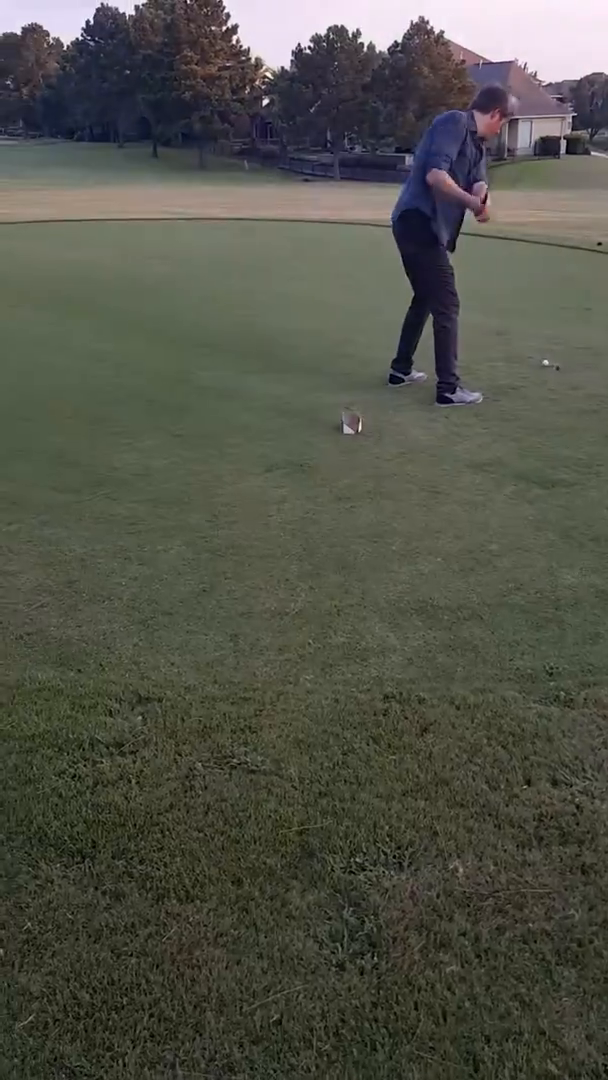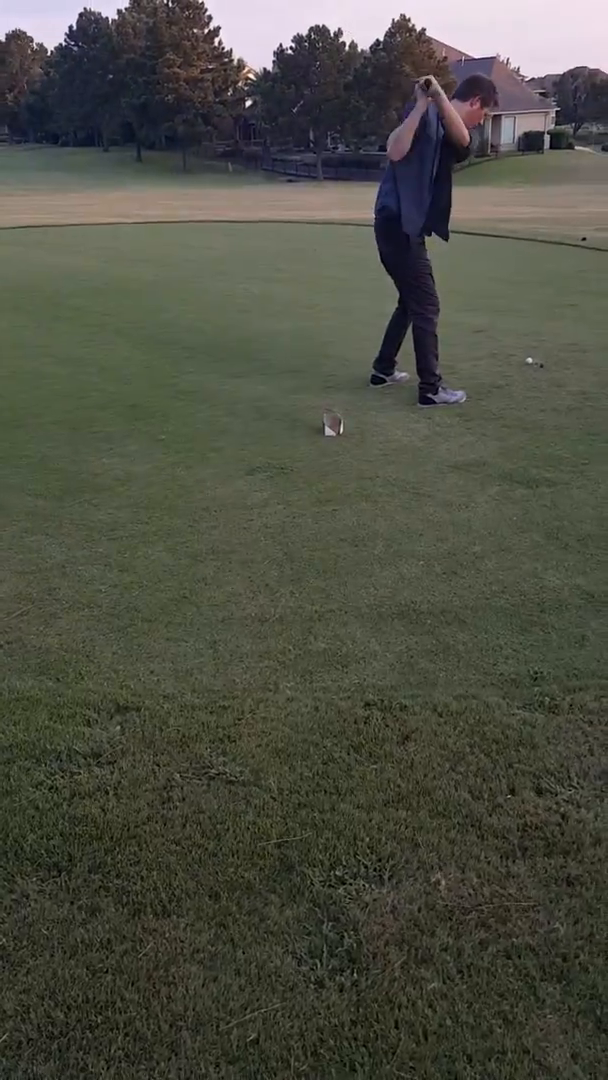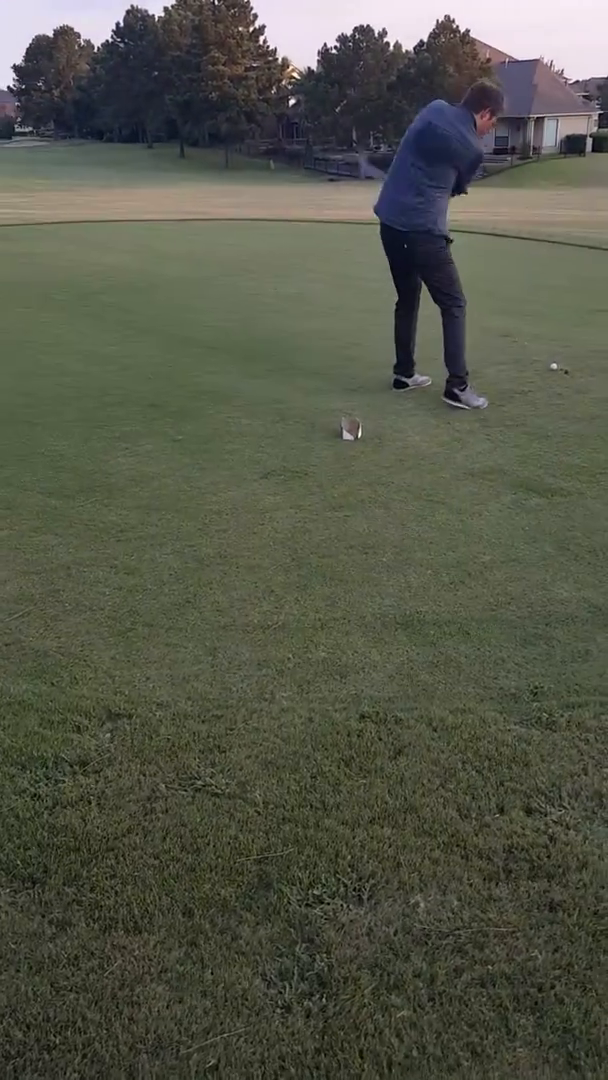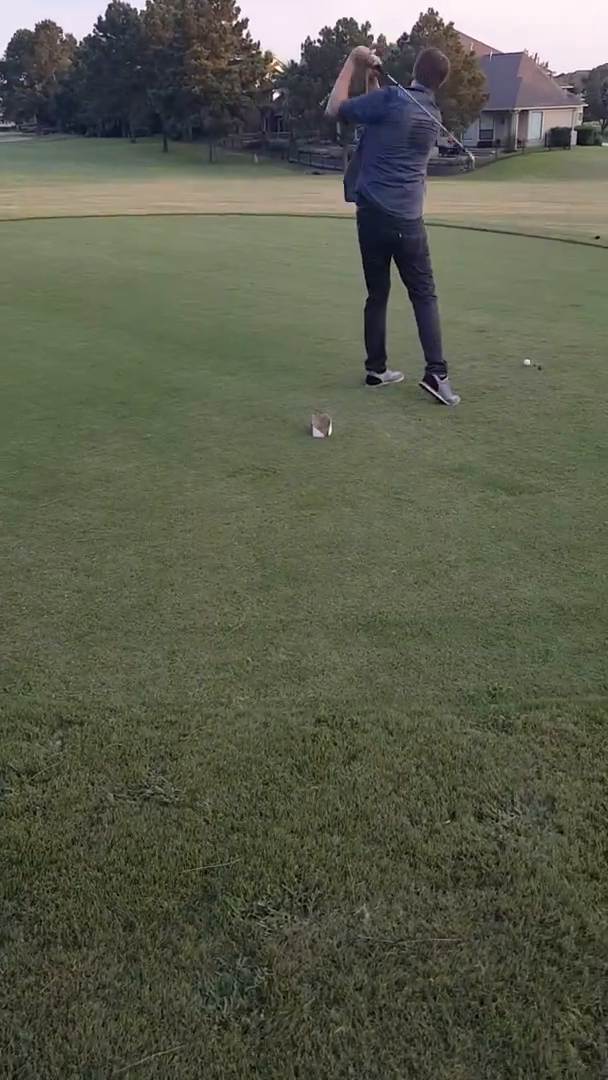
dt=0.5s
person 1, frame 1
left shoulder: (478, 144)
right shoulder: (452, 122)
left elbow: (481, 182)
right elbow: (433, 173)
left wrist: (482, 202)
right wrist: (468, 199)
left hip: (422, 226)
right hip: (419, 223)
left knee: (425, 298)
right knee: (446, 305)
left ankle: (401, 369)
right ankle: (448, 387)
person 1, frame 2
left shoulder: (451, 127)
right shoulder: (424, 114)
left elbow: (462, 142)
right elbow: (394, 153)
left wrist: (439, 96)
right wrist: (422, 105)
left hip: (409, 226)
right hip: (398, 224)
left knee: (411, 300)
right knee: (425, 306)
left ankle: (383, 369)
right ankle: (430, 388)
person 1, frame 3
left shoulder: (435, 110)
right shoulder: (473, 149)
left hip: (390, 224)
right hip: (423, 232)
left knee: (406, 301)
right knee: (453, 306)
left ankle: (404, 373)
right ankle: (457, 385)
person 1, frame 4
left shoulder: (392, 100)
right shoulder: (433, 116)
left elbow: (336, 109)
left wrist: (354, 61)
right wrist: (373, 77)
left hip: (372, 215)
right hip: (408, 220)
left knee: (377, 295)
right knee: (424, 296)
left ankle: (376, 369)
right ankle: (436, 371)
